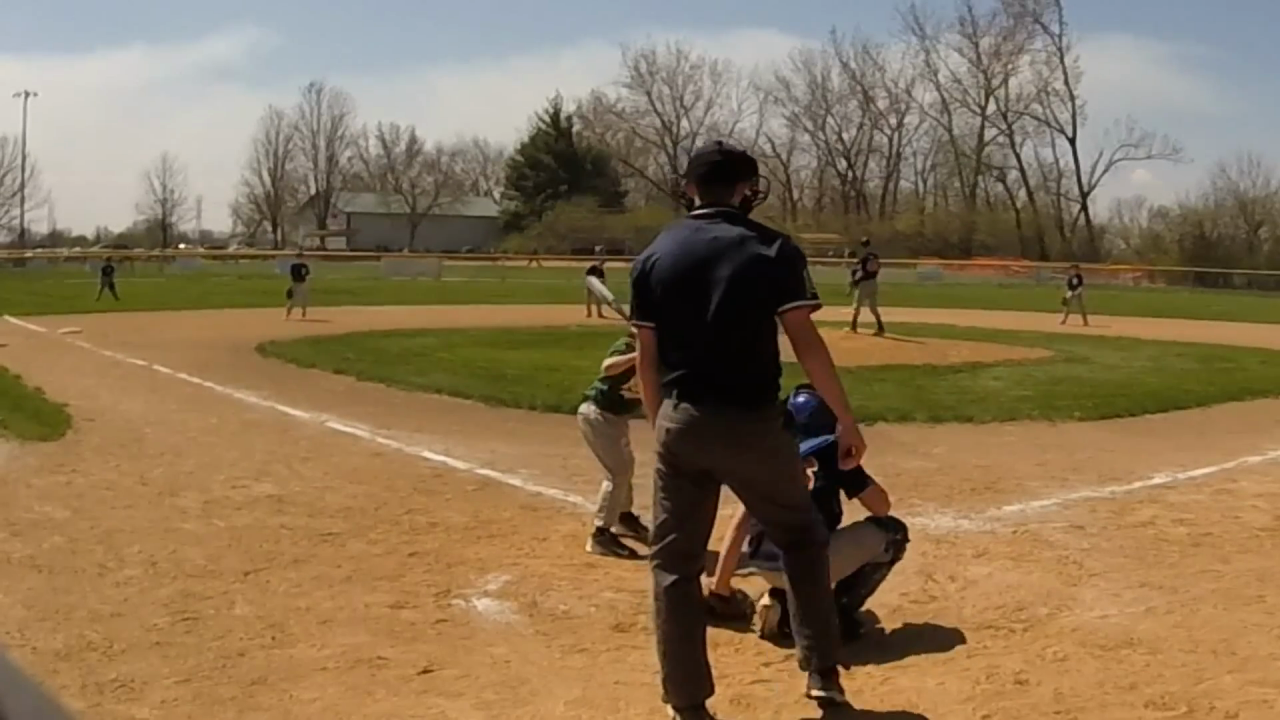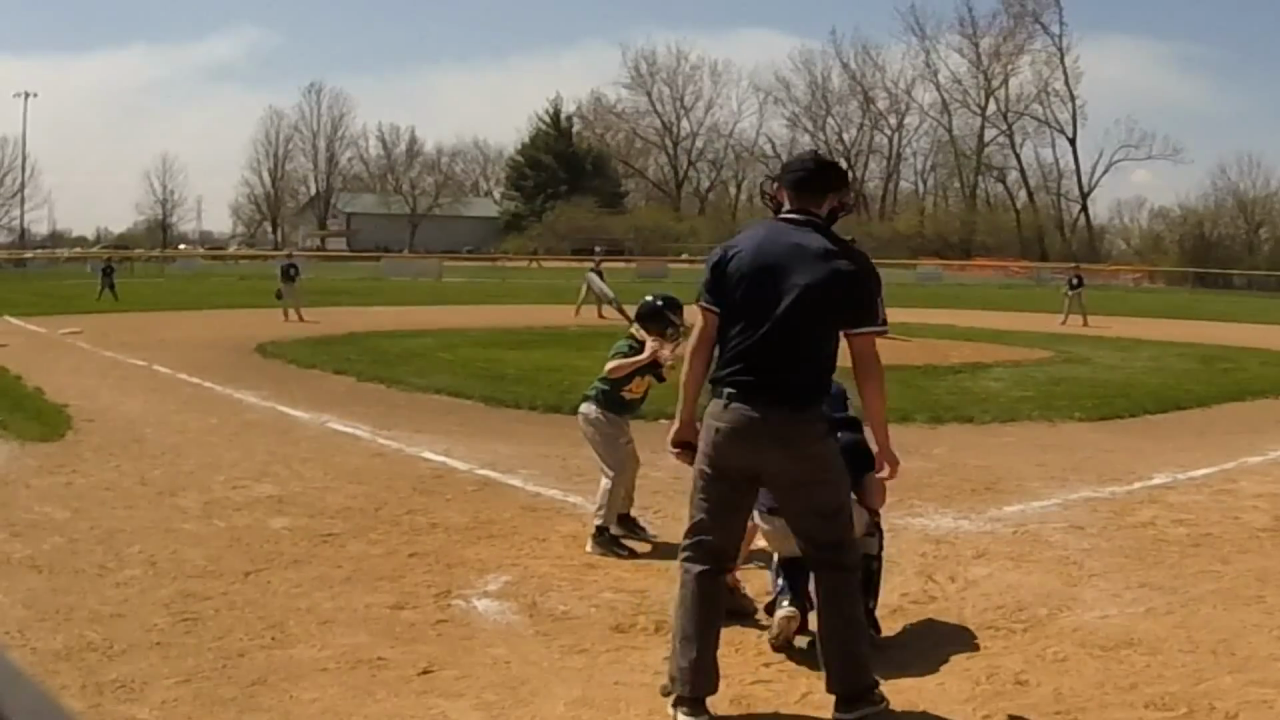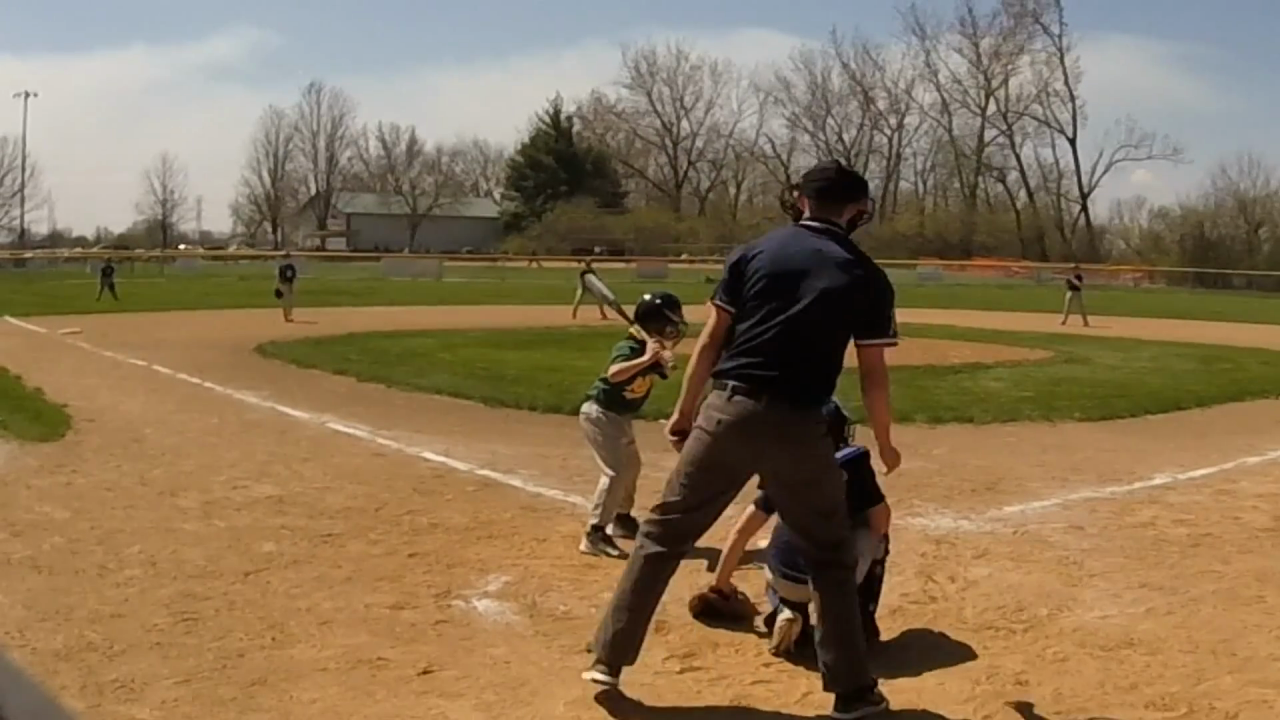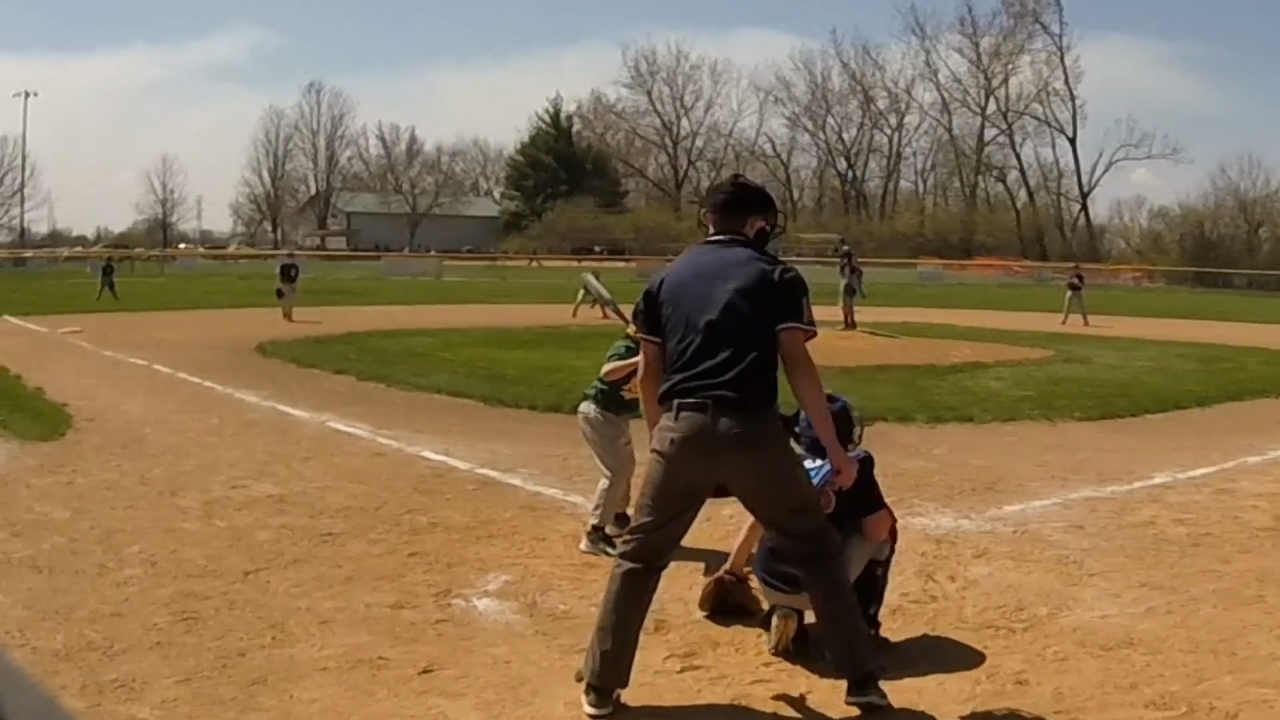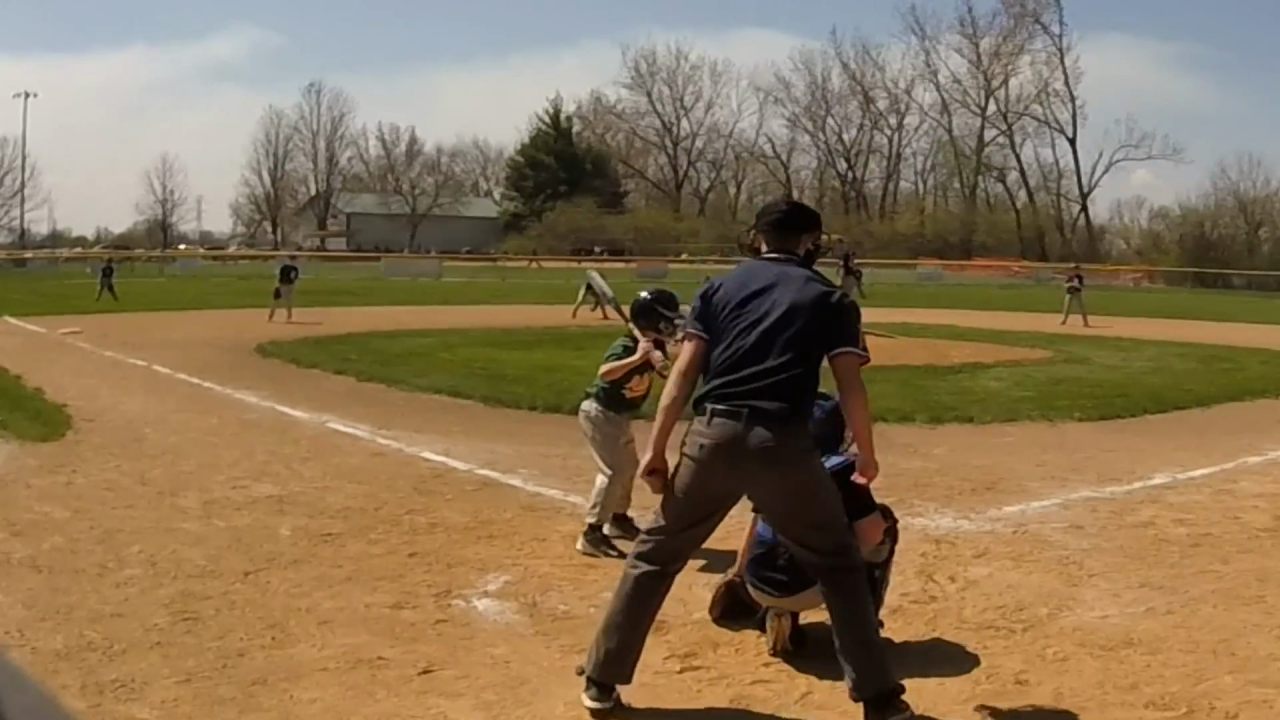
dt=0.4s
person 1, frame 1
left shoulder: (655, 254)
right shoulder: (773, 249)
left elbow: (647, 357)
right elbow: (805, 343)
right wrist: (846, 423)
left hip: (682, 423)
right hip: (752, 423)
left knee: (675, 566)
right knee: (802, 540)
right ankle: (823, 670)
person 1, frame 2
left shoulder: (735, 249)
right shoulder: (852, 266)
left elbow: (701, 343)
right elbow: (866, 365)
left wrist: (684, 418)
right wrist: (882, 442)
left hip: (728, 417)
right hip: (800, 427)
left knee: (704, 556)
right knee: (833, 557)
person 1, frame 3
left shoulder: (753, 253)
right shoulder: (866, 278)
left elbow: (710, 341)
right elbow: (873, 376)
left wrist: (684, 409)
right wrist: (883, 444)
left hip: (726, 412)
right hip: (797, 426)
left knee: (664, 535)
right knee: (831, 556)
left ankle: (608, 659)
person 1, frame 4
left shoulder: (665, 278)
right shoulder: (777, 276)
left elbow: (647, 374)
right elbow: (797, 365)
left wrist: (660, 435)
right wrist: (833, 447)
left hip: (681, 429)
right hip: (752, 430)
left knee: (639, 556)
right knee: (816, 549)
person 1, frame 5
left shoulder: (719, 288)
right shoulder: (831, 299)
left elbow: (684, 371)
right elbow: (851, 388)
left wrist: (656, 448)
right wrist: (867, 457)
left hip: (712, 435)
right hip: (782, 442)
left knee: (655, 554)
right knee: (838, 564)
person 2, frame 1
right shoulder: (832, 455)
left elbow: (739, 525)
right elbow: (881, 506)
left wrist: (720, 588)
left hip: (767, 568)
right knee: (892, 532)
left ankle: (780, 600)
right ankle: (836, 616)
person 2, frame 2
right shoulder: (851, 438)
left elbow: (756, 512)
right elbow: (875, 500)
left hip: (772, 522)
left knee: (793, 551)
right knee: (867, 523)
left ankle: (787, 603)
right ankle: (860, 615)
person 2, frame 3
right shoulder: (855, 464)
left elbow: (741, 531)
right elbow: (880, 524)
left wrist: (721, 583)
left hip: (784, 581)
right knee: (872, 530)
left ankle: (787, 612)
right ankle: (861, 621)
person 2, frame 4
right shoulder: (855, 468)
left elbow: (755, 525)
right elbow: (879, 532)
left wrist: (733, 568)
left hip: (769, 586)
right knee: (884, 524)
left ankle: (785, 613)
right ankle: (863, 623)
person 2, frame 5
right shoulder: (842, 470)
left elbow: (755, 525)
right elbow: (871, 536)
left wrist: (738, 571)
right wrist: (863, 503)
left hip: (760, 589)
right hip: (806, 590)
right knee: (883, 520)
left ankle: (782, 615)
person 3, frame 1
right shoulder: (626, 346)
right elbow: (607, 367)
left hip: (617, 416)
right hip: (598, 414)
left knee: (625, 466)
right knee: (618, 472)
left ankle: (623, 517)
right ankle: (601, 535)
person 3, frame 2
left shoulder: (653, 352)
right shoulder: (627, 347)
right elbow: (611, 370)
left wrist: (663, 361)
right wrist: (645, 357)
left hip: (617, 416)
right hip: (597, 414)
left knee: (630, 465)
right knee: (614, 471)
left ankle: (622, 518)
right ankle: (600, 535)
person 3, frame 3
left shoulder: (653, 349)
right shoulder: (629, 348)
left elbow: (664, 373)
right elbow: (613, 373)
left wrist: (663, 361)
right wrist: (647, 358)
left hip: (620, 416)
right hip: (600, 414)
left knee: (631, 465)
right knee: (616, 471)
left ankle: (621, 518)
right ankle: (595, 534)
person 3, frame 4
right shoulder: (626, 349)
right elbow: (607, 372)
right wrist: (640, 359)
left hip: (618, 416)
right hip: (598, 414)
left knee: (626, 466)
right knee: (615, 472)
left ankle: (618, 517)
right ankle: (594, 535)
person 3, frame 5
left shoulder: (654, 346)
right shoulder: (625, 346)
right elbow: (605, 372)
left wrist: (656, 361)
right wrist: (638, 357)
left hip: (619, 414)
right hip: (599, 413)
left knee: (628, 465)
right knee: (613, 470)
left ankle: (617, 518)
right ankle: (592, 533)
